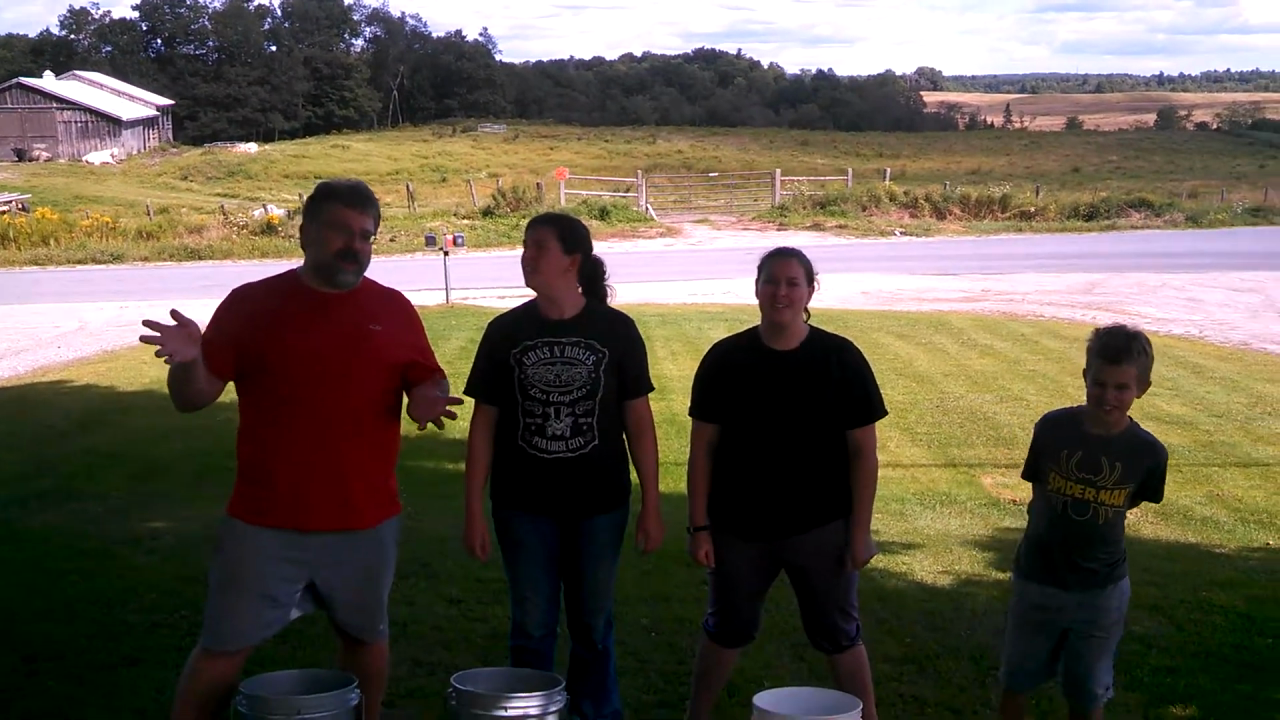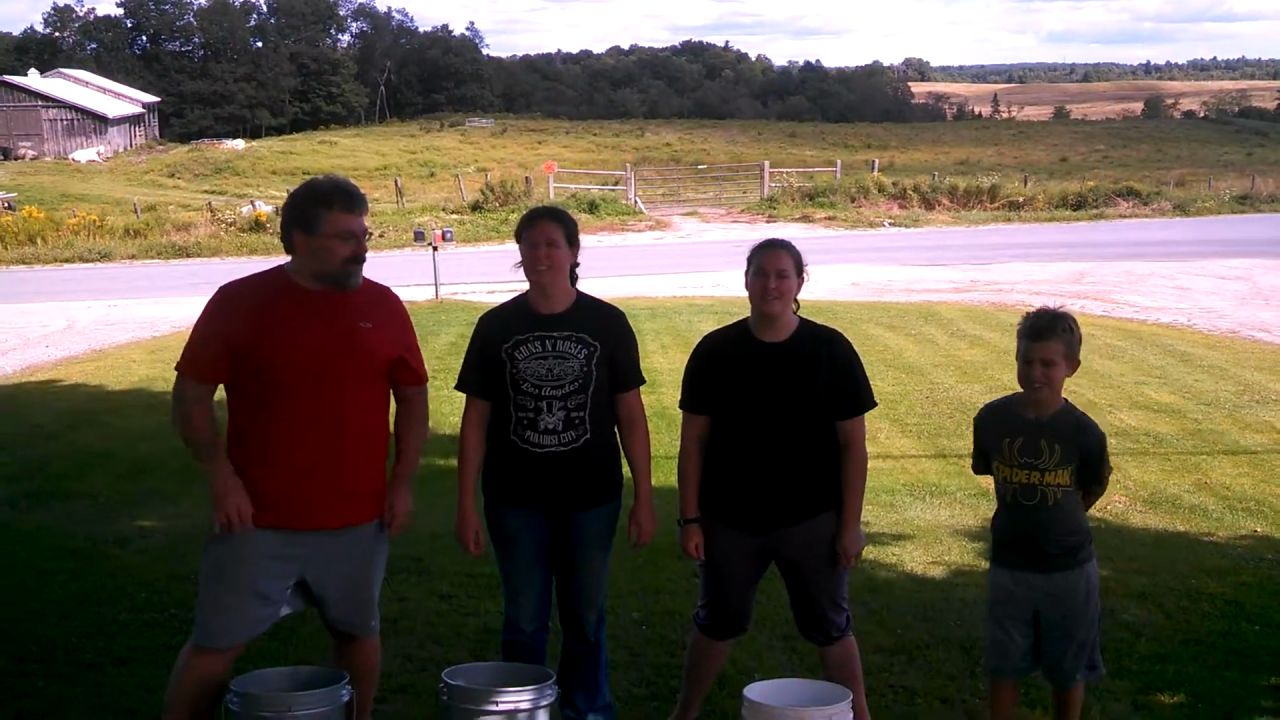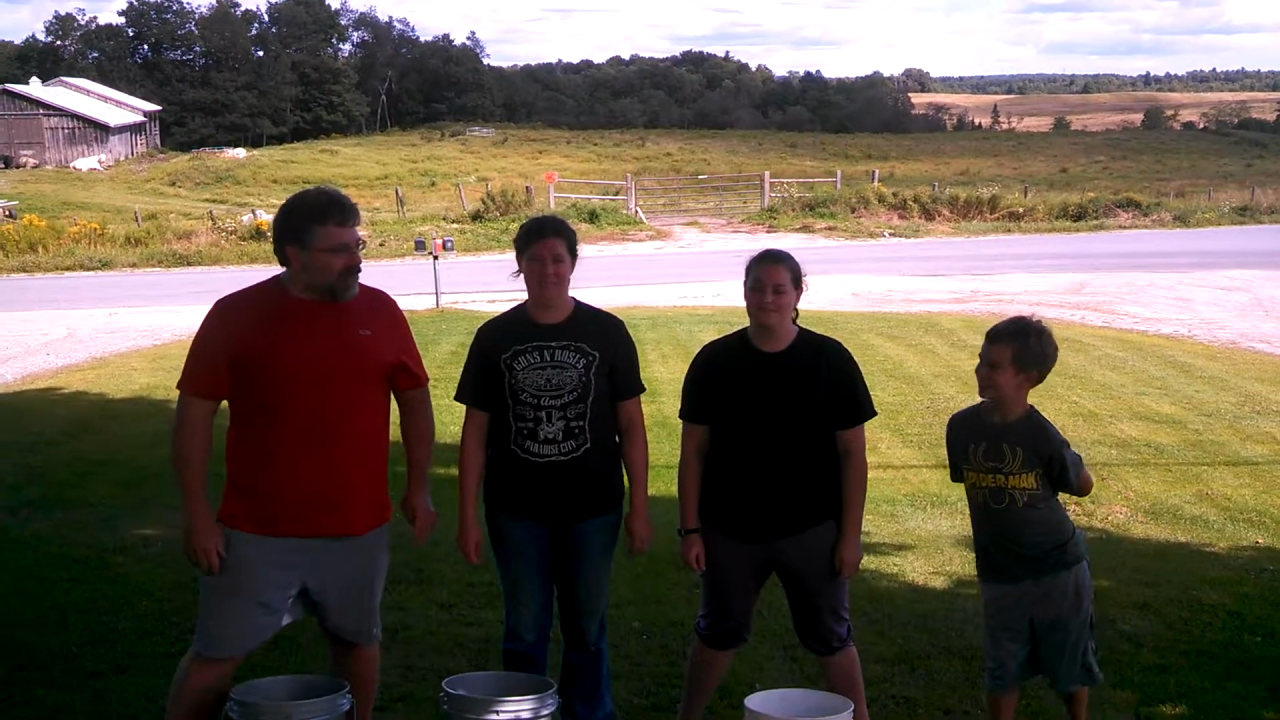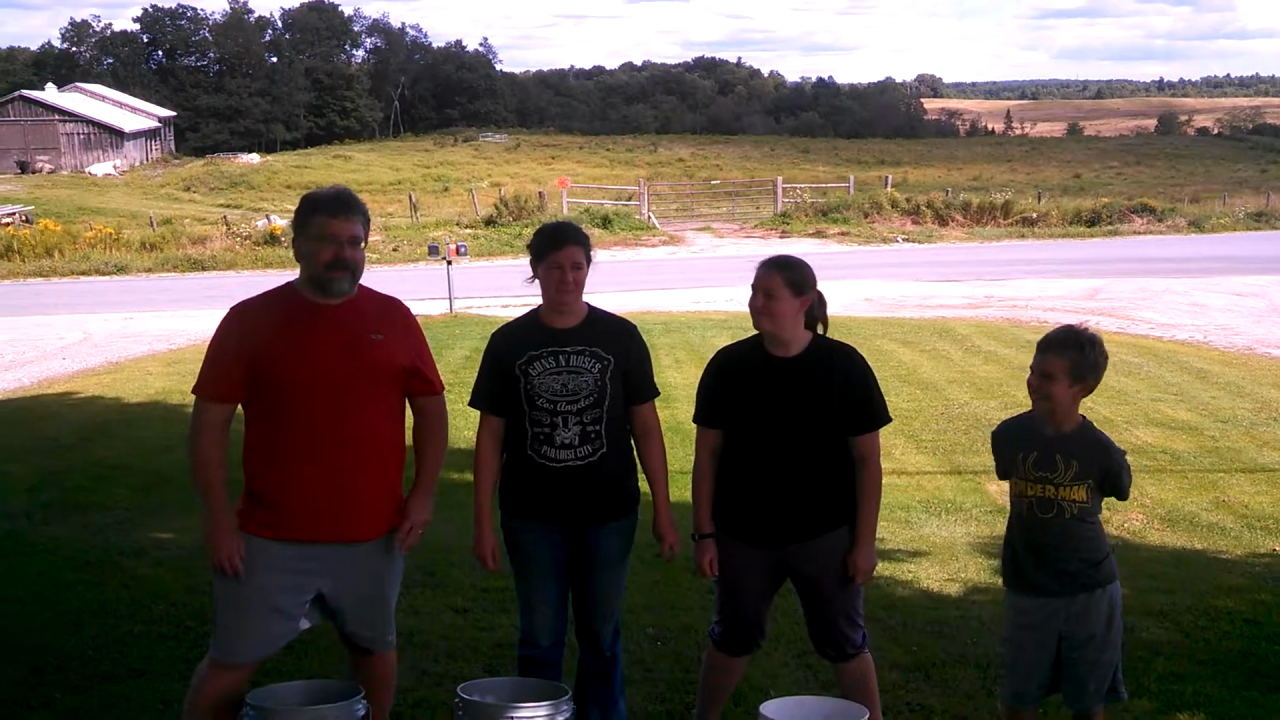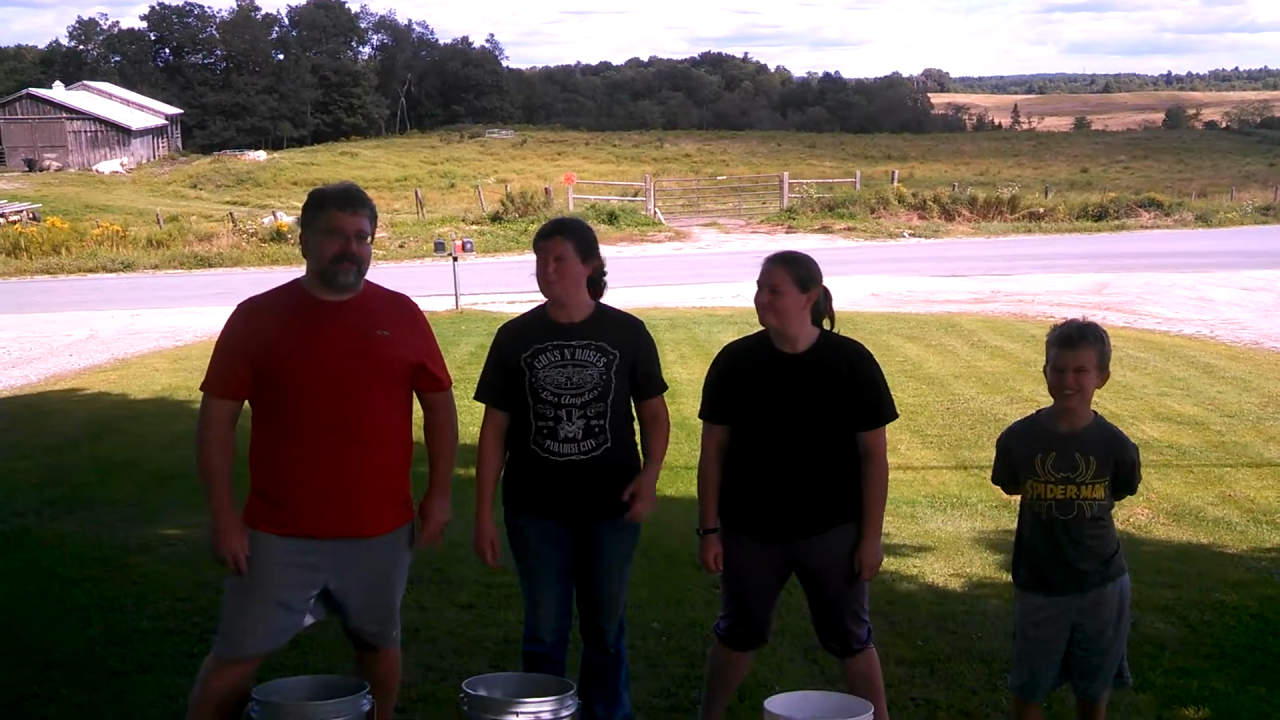
dt=0.5s
person 1, frame 1
left shoulder: (393, 309)
right shoulder: (250, 303)
left elbow: (432, 382)
right elbow: (191, 397)
left wrist: (427, 398)
right wrist: (188, 363)
left hip: (366, 521)
right hip: (265, 522)
left knee: (366, 636)
right knee: (223, 646)
person 1, frame 2
left shoulder: (382, 304)
right shoulder: (237, 301)
left elbow: (412, 393)
right elbow: (188, 393)
left wrist: (403, 481)
right wrist: (219, 470)
left hip: (356, 519)
right hip: (257, 520)
left knee: (357, 632)
right knee: (215, 643)
person 1, frame 3
left shoulder: (379, 311)
right shoulder: (234, 315)
left elbow: (414, 398)
right elbow: (194, 415)
left wrist: (419, 485)
right wrist: (198, 514)
left hip: (358, 526)
right hip: (257, 531)
left knee: (357, 638)
right knee: (216, 653)
person 1, frame 4
left shoulder: (393, 318)
right shoulder: (250, 319)
left elbow: (430, 406)
right elbow: (210, 421)
left wrist: (422, 494)
right wrist: (219, 518)
left hip: (372, 533)
right hip: (272, 537)
left knee: (373, 645)
right knee: (231, 660)
person 1, frame 5
left shoulder: (401, 314)
right shoulder: (257, 316)
left elbow: (439, 403)
right elbow: (217, 417)
left wrist: (439, 493)
right wrist: (223, 515)
left hip: (379, 527)
right hip: (279, 532)
left knee: (378, 640)
right knee: (237, 654)
person 2, frame 1
left shoulder: (616, 330)
right shoulder: (504, 332)
left elbow: (638, 420)
right elbow: (484, 423)
left wrist: (651, 505)
right wrist: (473, 509)
left hip: (599, 504)
right hip: (524, 506)
left knee: (592, 625)
right knee: (532, 626)
person 2, frame 2
left shoulder: (607, 322)
right shoulder: (496, 326)
left elbow: (630, 413)
right elbow: (476, 418)
left wrist: (643, 497)
right wrist: (466, 504)
left hip: (591, 497)
right hip: (515, 499)
left knee: (584, 617)
right knee: (524, 620)
person 2, frame 3
left shoulder: (607, 332)
right shoulder: (494, 337)
left elbow: (630, 422)
right elbow: (476, 430)
left wrist: (639, 505)
right wrist: (467, 515)
left hip: (593, 508)
right hip: (517, 510)
left knee: (586, 628)
right knee: (525, 630)
person 2, frame 4
left shoulder: (620, 337)
right shoulder: (509, 342)
left elbow: (645, 425)
right elbow: (491, 435)
left wrist: (663, 510)
right wrist: (483, 521)
left hip: (607, 513)
right hip: (531, 516)
left knee: (600, 633)
right knee: (540, 636)
person 2, frame 5
left shoulder: (627, 333)
right shoulder: (514, 337)
left elbow: (655, 414)
right elbow: (495, 428)
left wrist: (649, 475)
right wrist: (483, 514)
left hip: (610, 509)
right hip: (535, 510)
left knee: (605, 629)
right knee: (544, 631)
person 3, frame 1
left shoulder: (841, 358)
right shoulder: (724, 359)
left elbow: (863, 451)
right elbow: (703, 448)
left wrist: (859, 531)
right wrist: (699, 526)
left hip: (821, 527)
right hip: (739, 527)
left knee: (840, 635)
right knee: (725, 631)
person 3, frame 2
left shoulder: (831, 349)
right shoulder: (715, 350)
left elbow: (853, 443)
right elbow: (694, 440)
left wrist: (850, 523)
right wrist: (690, 517)
left hip: (812, 518)
right hip: (729, 519)
left knee: (830, 626)
right knee: (716, 622)
person 3, frame 3
left shoulder: (830, 360)
right shoulder: (714, 361)
left elbow: (852, 453)
right elbow: (694, 450)
left wrist: (850, 534)
right wrist: (690, 528)
left hip: (812, 529)
right hip: (730, 530)
left knee: (830, 637)
right knee: (718, 632)
person 3, frame 4
left shoulder: (844, 365)
right shoulder: (728, 365)
left elbow: (867, 459)
right elbow: (708, 454)
left wrist: (864, 541)
right wrist: (704, 532)
left hip: (826, 535)
right hip: (744, 535)
left knee: (845, 643)
right knee: (732, 639)
person 3, frame 5
left shoulder: (852, 361)
right shoulder: (734, 361)
left elbow: (873, 454)
right elbow: (713, 449)
left wrist: (871, 535)
right wrist: (709, 527)
left hip: (832, 530)
right hip: (750, 530)
left knee: (851, 638)
right knee: (738, 633)
person 4, frame 1
left shoulder: (1148, 452)
right shoulder: (1051, 427)
left elbow: (1131, 502)
left wrist: (1090, 519)
right wrist: (1055, 522)
left hip: (1102, 587)
right hip: (1037, 576)
left knee: (1088, 685)
right knee: (1018, 673)
person 4, frame 2
left shoulder: (1083, 431)
right shoulder: (991, 419)
left elbow: (1093, 490)
left wrist: (1061, 509)
right wrist: (1024, 512)
left hip: (1069, 566)
right hip: (1009, 564)
left knee: (1069, 666)
right knee: (1004, 661)
person 4, frame 3
left shoulder: (1043, 437)
right shoulder: (961, 426)
left elbow: (1083, 486)
left wrist: (1039, 487)
right wrist: (1013, 487)
left hip: (1059, 568)
right hip: (999, 571)
left knee: (1068, 669)
right knee: (1002, 670)
person 4, frame 4
left shoulder: (1100, 450)
right shoulder: (1009, 435)
left elbow: (1119, 492)
left hip: (1090, 587)
right hip: (1029, 587)
left knee: (1089, 688)
right knee: (1021, 685)
person 4, frame 5
left shoulder: (1115, 444)
right shoulder: (1018, 438)
left elbow: (1119, 494)
left wrist: (1073, 498)
right wrist: (1052, 497)
left hip: (1102, 582)
right hip: (1038, 583)
left knee: (1095, 680)
right knee: (1030, 680)
